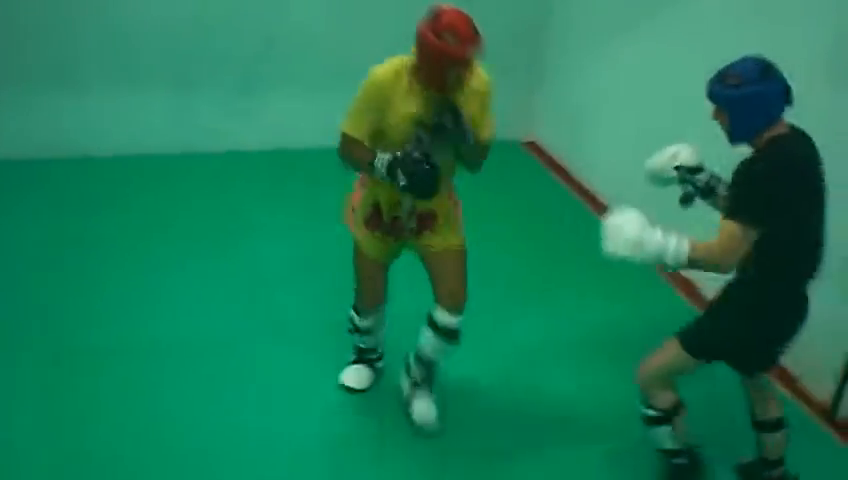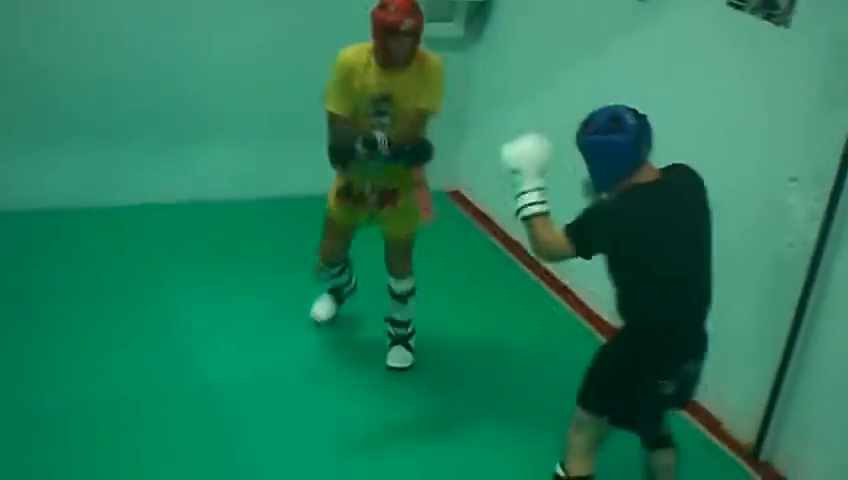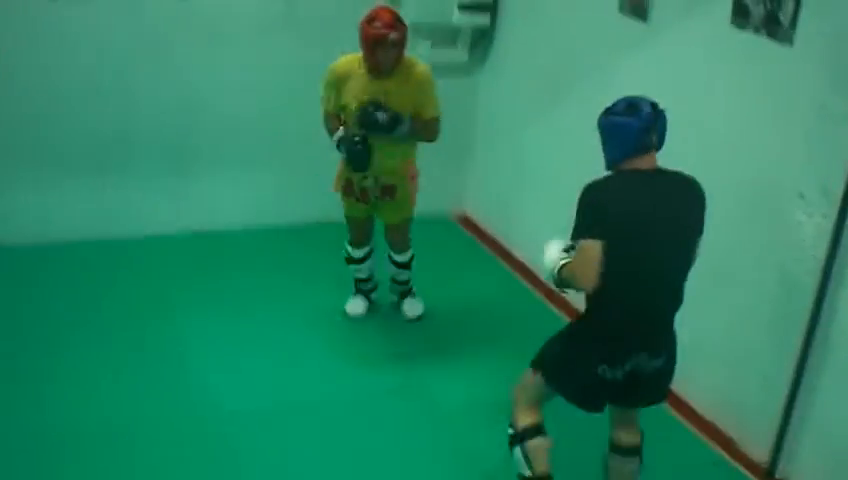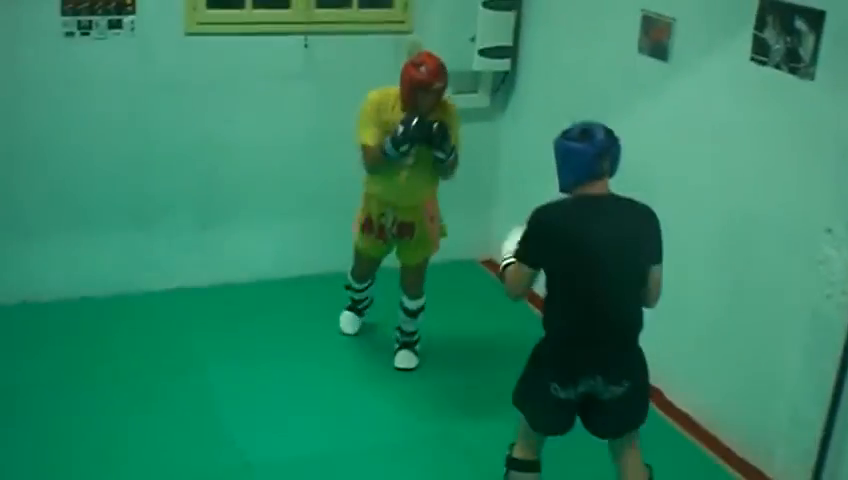
dt=0.4s
person 1, frame 1
left shoulder: (764, 169)
right shoulder: (795, 145)
left elbow: (726, 255)
left wrist: (653, 244)
right wrist: (701, 181)
left hip: (759, 300)
right hip: (784, 296)
left knee: (652, 376)
right knee: (754, 376)
person 1, frame 2
left shoulder: (614, 213)
right shoulder: (686, 180)
left elbow: (549, 248)
left wrist: (528, 181)
left hip: (645, 348)
right hip: (690, 343)
left knee: (582, 439)
right knee: (652, 419)
person 1, frame 3
left shoulder: (600, 195)
right shoulder: (690, 192)
left elbow: (585, 279)
right elbow: (685, 260)
left wrist: (557, 264)
left hip: (602, 337)
right hip: (657, 339)
left knee: (526, 396)
right knee: (626, 421)
person 1, frame 4
left shoulder: (548, 219)
right shoulder: (644, 219)
left elbow: (515, 288)
right elbow: (650, 296)
left wrist: (512, 250)
left hip: (561, 360)
right hip: (621, 362)
left knee: (528, 442)
right knee: (627, 448)
person 2, frame 1
left shoulder: (477, 86)
right shoulder: (384, 80)
left elbow: (478, 158)
right elbow: (348, 150)
left wrist: (460, 141)
right wrist: (392, 166)
left hip: (434, 204)
right hip: (381, 199)
left knee: (453, 303)
right knee: (368, 300)
left ankle: (421, 375)
right ankle: (366, 356)
person 2, frame 2
left shoulder: (429, 67)
right shoulder: (350, 61)
left elbow: (412, 129)
right elbow: (336, 128)
left wrist: (369, 145)
left hip: (401, 180)
right hip: (355, 176)
left knee: (399, 267)
right knee: (330, 254)
left ankle: (401, 333)
right ankle: (339, 289)
person 2, frame 3
left shoulder: (418, 74)
right shoulder: (342, 71)
left elbow: (432, 131)
right elbow: (330, 117)
left wrist: (397, 124)
right wrist: (343, 140)
left hip: (396, 172)
right hip: (357, 170)
left knee: (398, 241)
right knee: (358, 238)
left ankle: (404, 288)
right ankle: (363, 289)
person 2, frame 4
left shoulder: (445, 112)
right shoulder: (378, 102)
left elbow: (447, 173)
right elbow: (370, 164)
left wrist: (443, 148)
right wrist: (398, 141)
left hip: (417, 212)
right hip: (377, 206)
left knee: (412, 286)
right knee: (361, 271)
left ankle: (408, 340)
right ankle: (358, 305)
